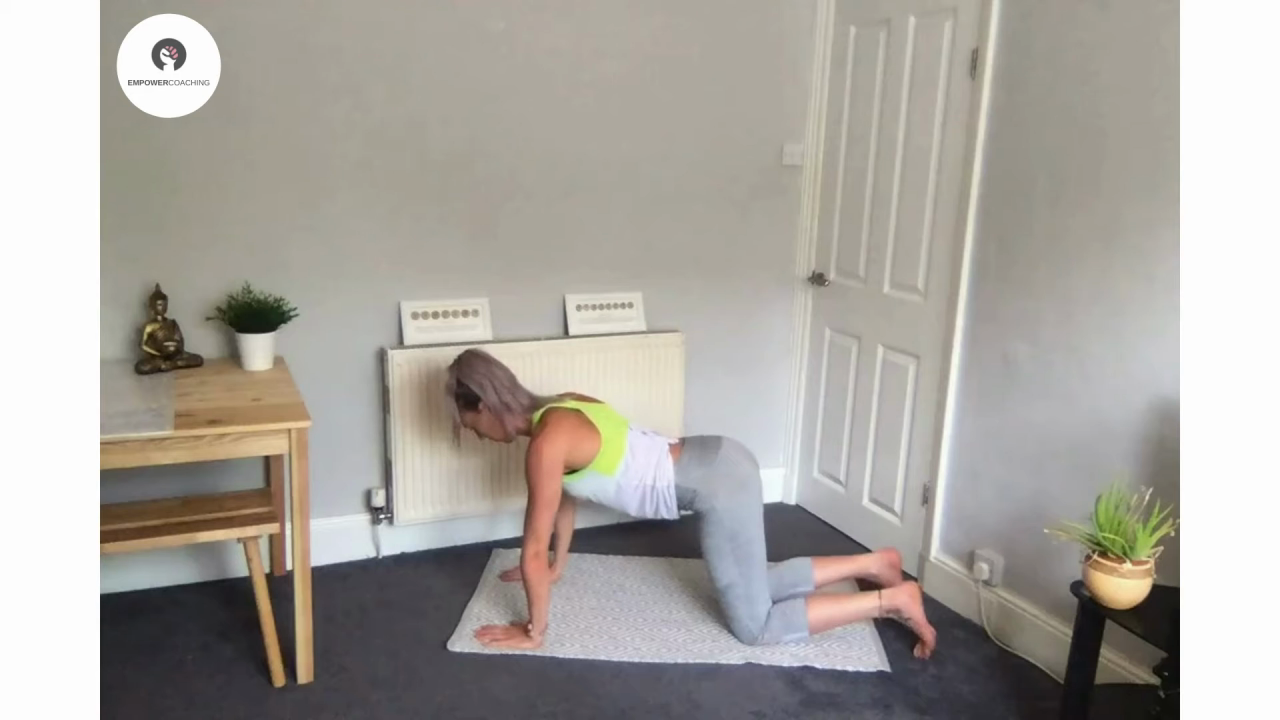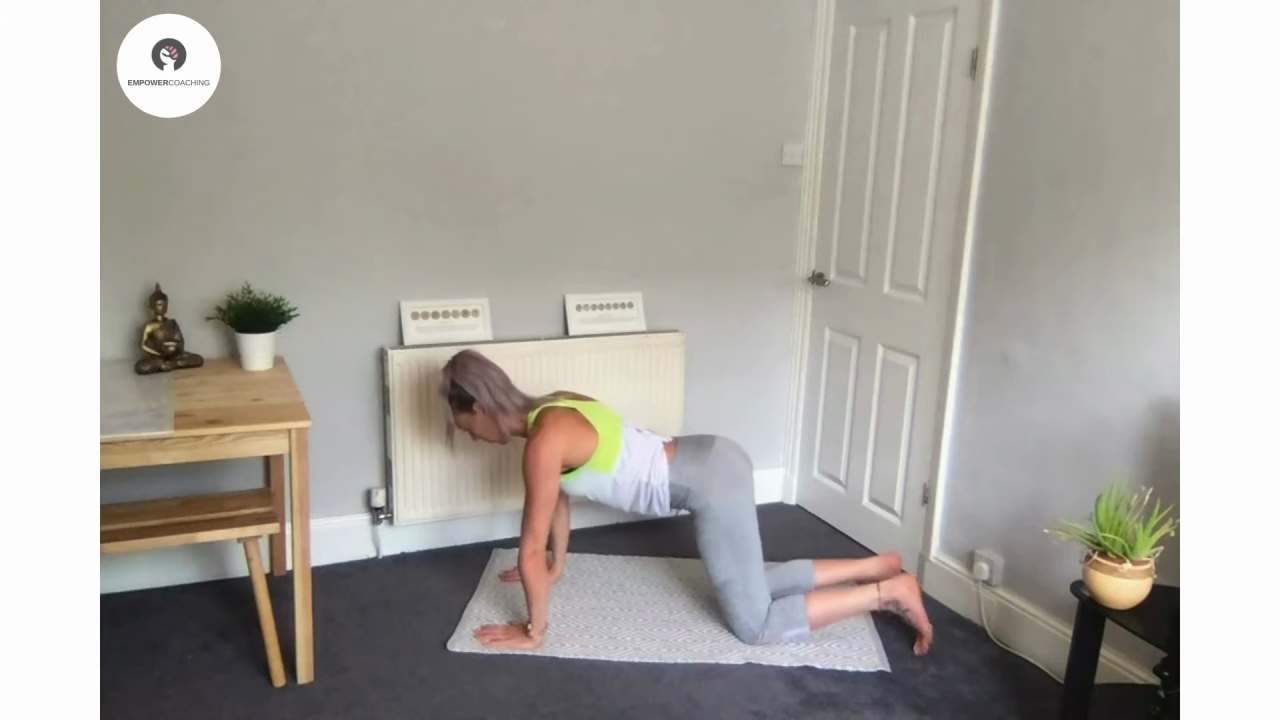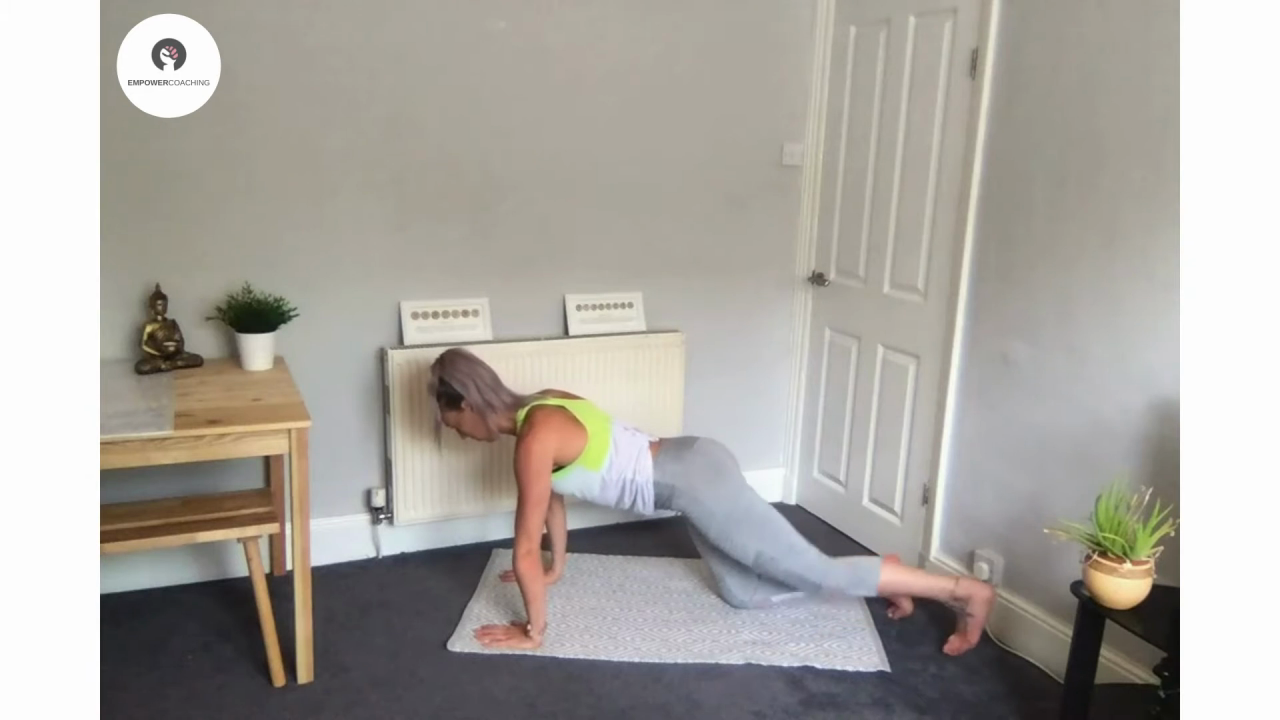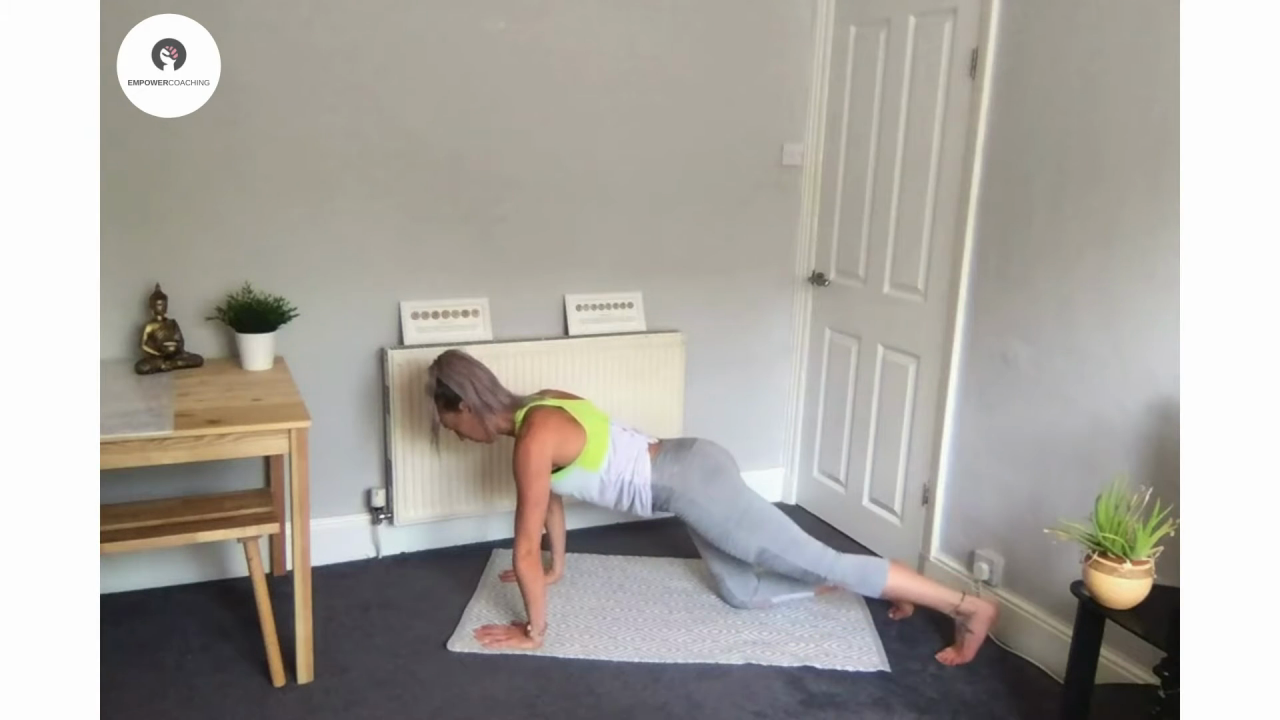
dt=0.4s
person 1, frame 1
left shoulder: (546, 441)
right shoulder: (560, 409)
left elbow: (533, 549)
right elbow: (566, 495)
left wrist: (533, 631)
right wrist: (556, 568)
left hip: (719, 485)
right hip: (719, 462)
left knee: (753, 627)
right knee: (751, 587)
left ankle: (893, 601)
right ankle: (871, 563)
person 1, frame 2
left shoulder: (544, 441)
right shoulder: (554, 408)
left elbow: (530, 548)
right elbow: (558, 495)
left wrist: (534, 630)
right wrist: (556, 568)
left hip: (712, 482)
right hip: (712, 462)
left knee: (755, 626)
right knee: (749, 586)
left ankle: (892, 592)
right ankle: (874, 567)
person 1, frame 3
left shoulder: (533, 439)
right shoulder: (544, 406)
left elbow: (524, 548)
right elbow: (555, 494)
left wrist: (534, 630)
right wrist: (556, 568)
left hip: (697, 482)
right hip: (694, 465)
left knee: (814, 570)
right knee: (743, 592)
left ankle: (965, 591)
right ankle: (877, 580)
person 1, frame 4
left shoulder: (532, 440)
right shoulder: (542, 404)
left elbow: (524, 547)
right elbow: (554, 494)
left wrist: (534, 630)
right wrist: (556, 568)
left hip: (694, 484)
right hip: (693, 466)
left knee: (819, 562)
right knee: (743, 593)
left ankle: (970, 608)
right ankle: (874, 585)
